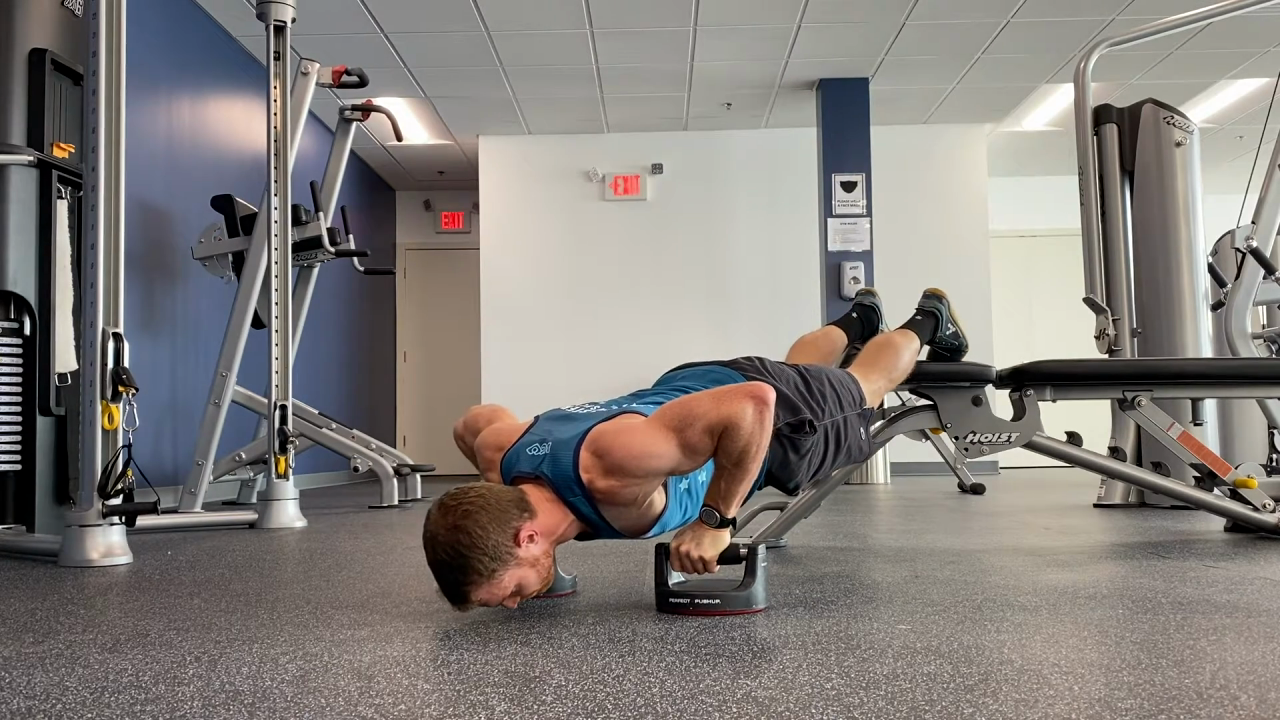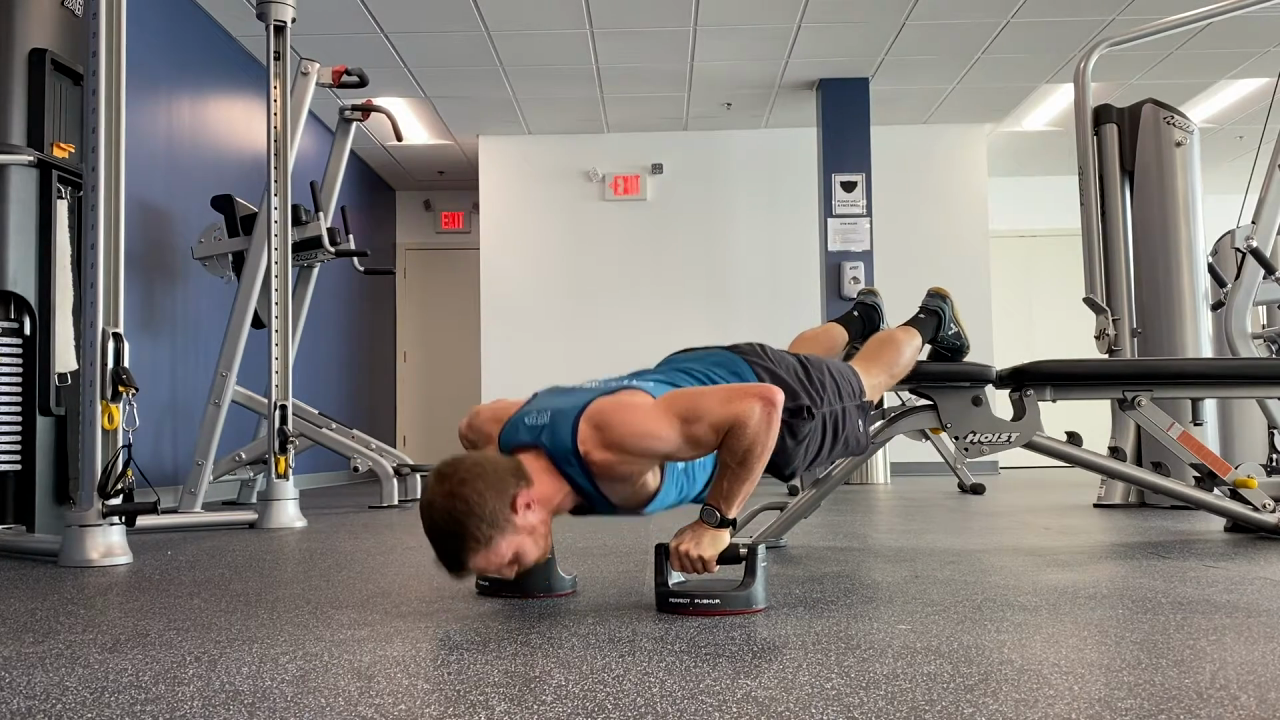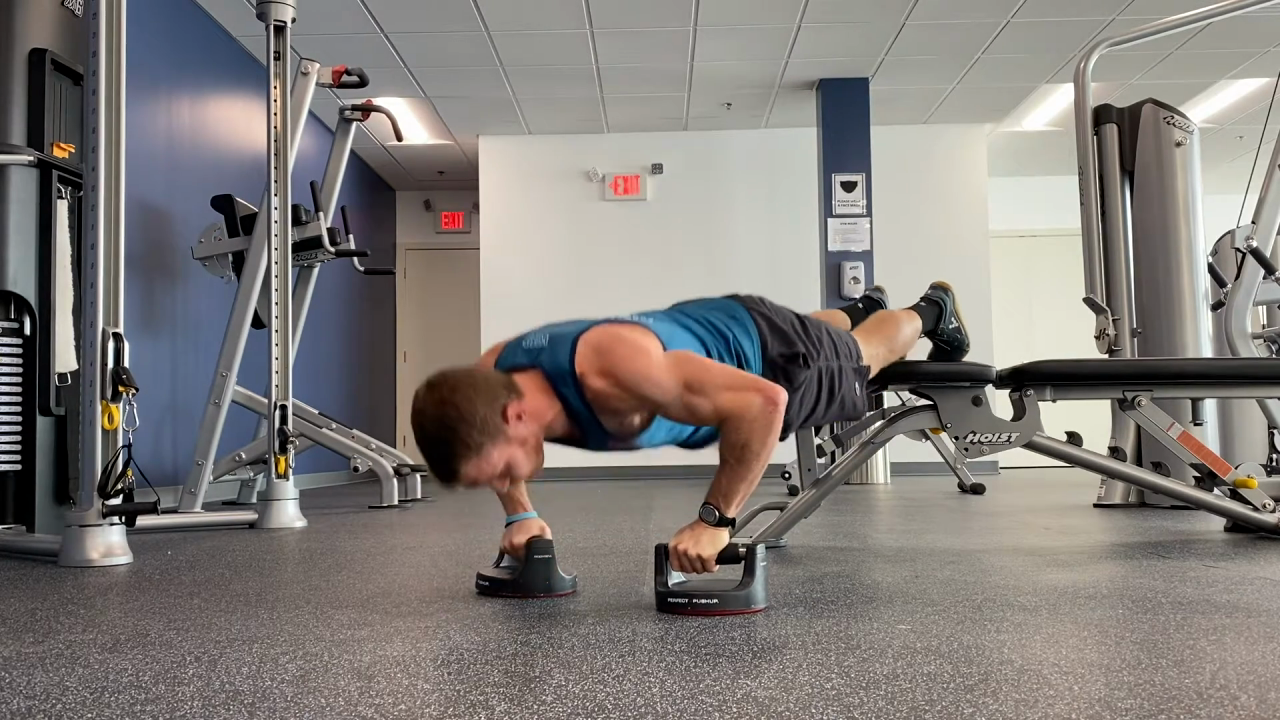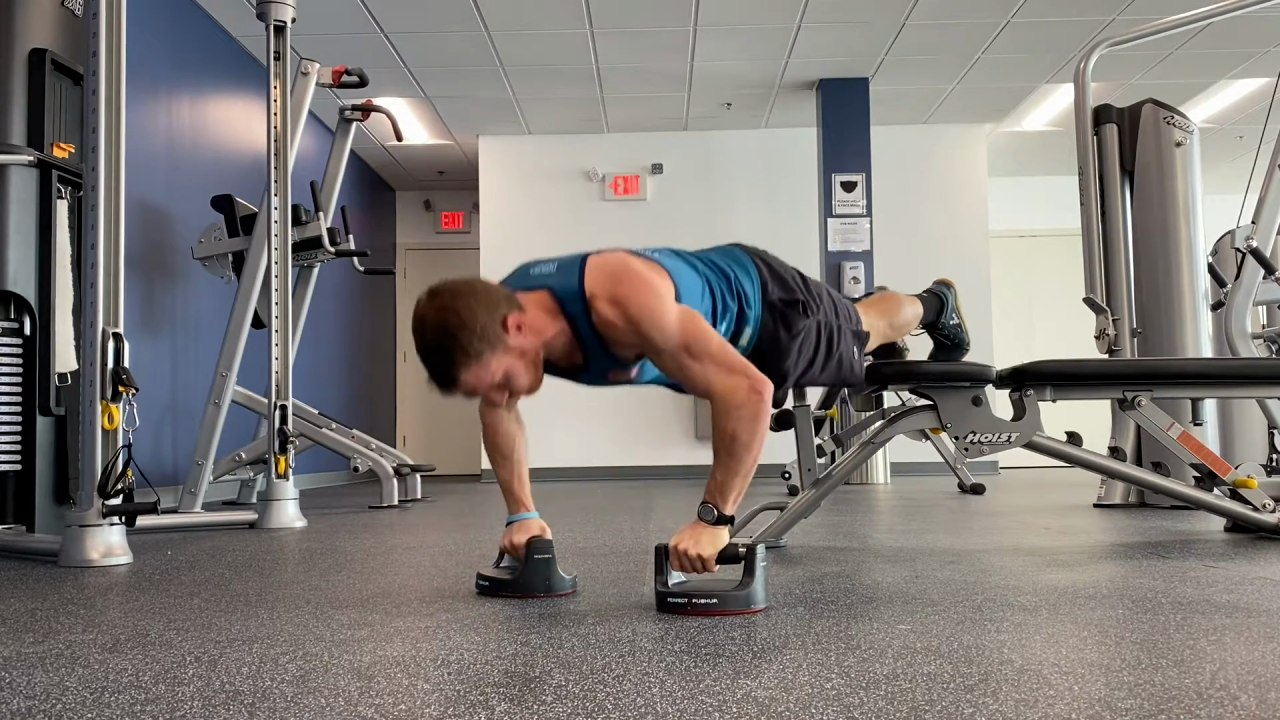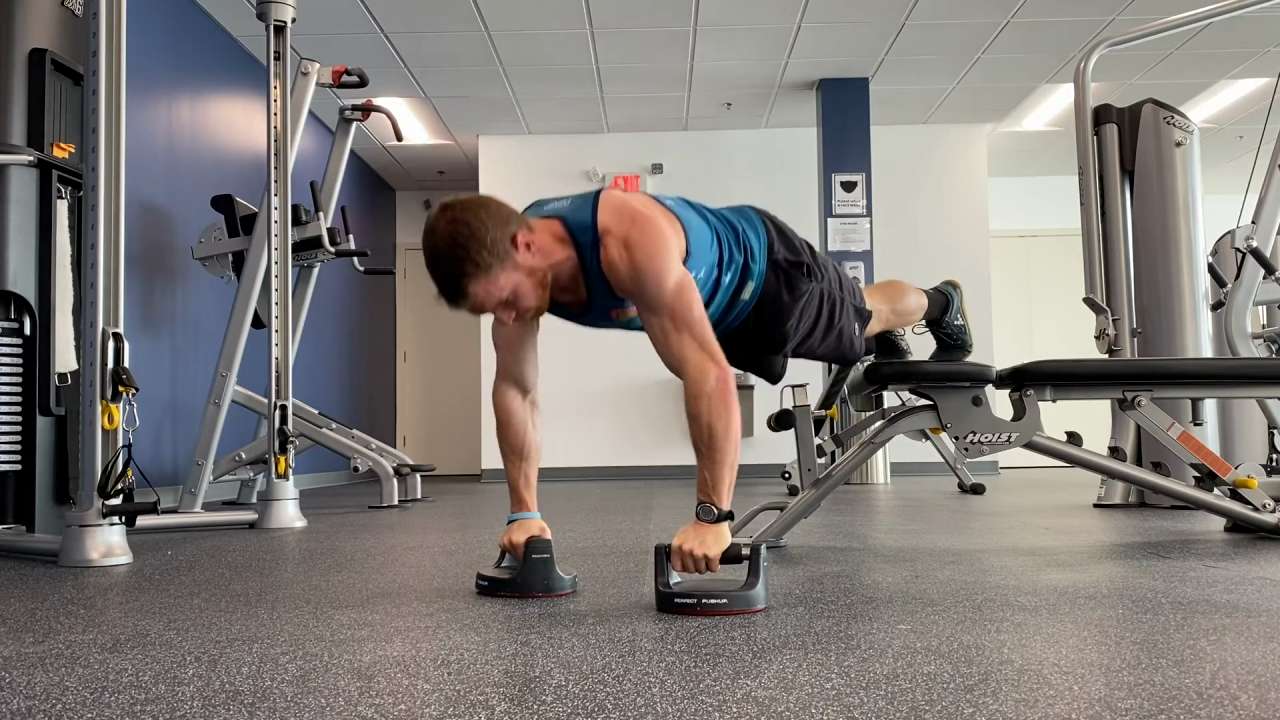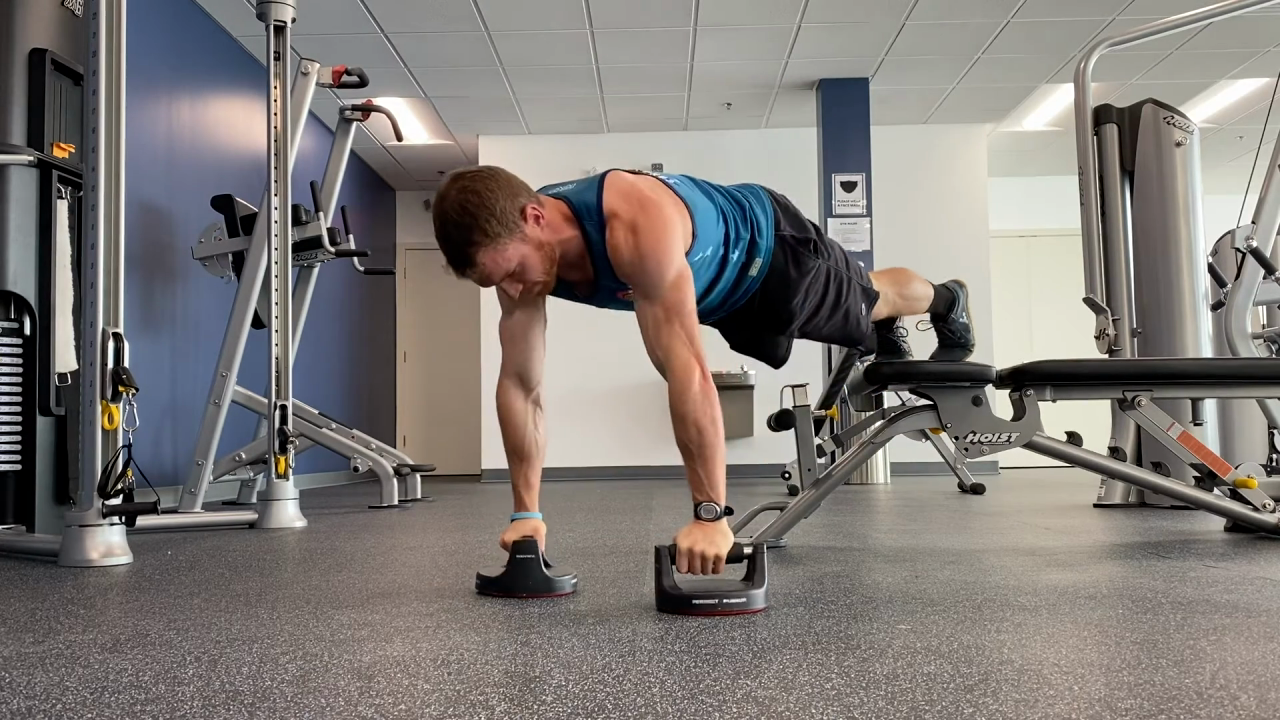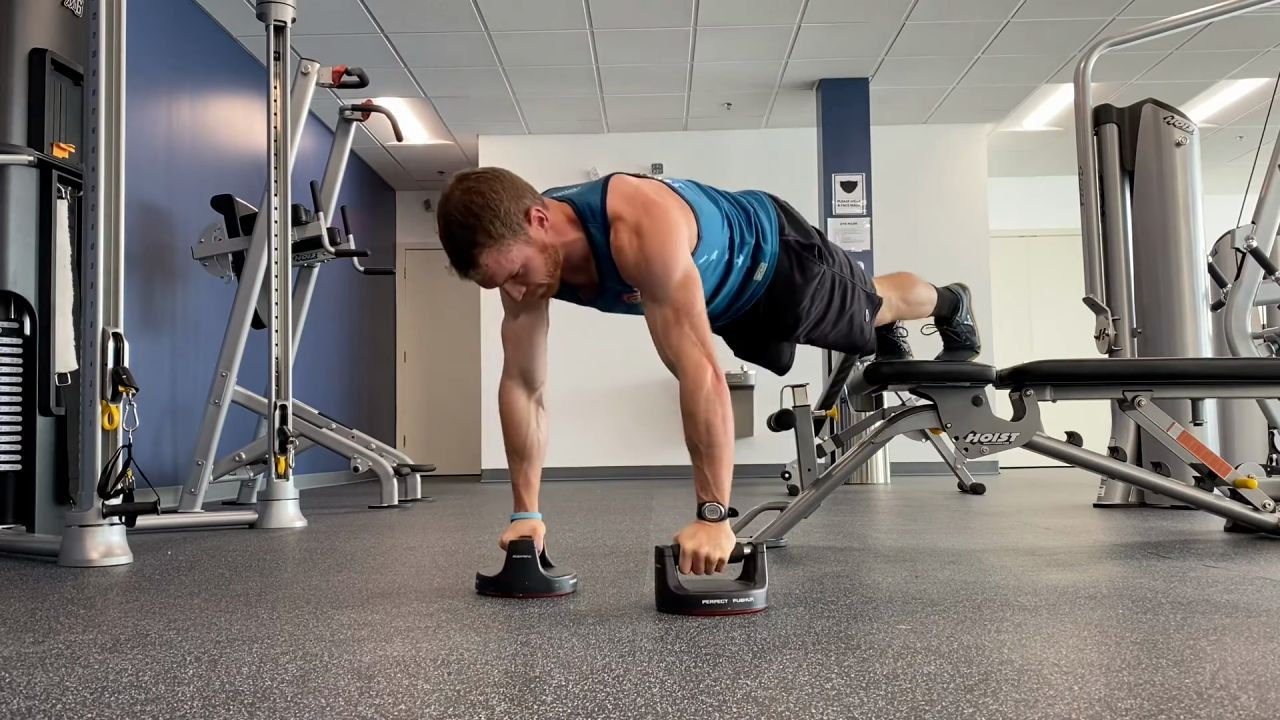
dt=0.2s
person 1, frame 1
left shoulder: (610, 467)
right shoulder: (501, 458)
left elbow: (753, 404)
right elbow: (472, 419)
left wrist: (714, 522)
left hip: (770, 415)
right hip: (689, 392)
left knee: (861, 387)
right knee: (797, 368)
left ankle: (930, 320)
right ankle: (859, 317)
person 1, frame 2
left shoulder: (609, 441)
right shoulder: (502, 440)
left elbow: (762, 406)
left wrist: (716, 521)
right wrist: (531, 533)
left hip: (767, 396)
right hip: (697, 386)
left knee: (861, 382)
right knee: (807, 357)
left ankle: (931, 318)
right ankle: (860, 316)
person 1, frame 3
left shoulder: (609, 372)
right shoulder: (497, 377)
left elbow: (766, 401)
right elbow: (480, 430)
left wrist: (714, 521)
right wrist: (521, 517)
left hip: (759, 355)
right hip: (701, 359)
left knee: (862, 357)
left ankle: (932, 311)
right ankle: (861, 307)
person 1, frame 4
left shoulder: (621, 301)
right shoulder: (501, 311)
left elbow: (751, 390)
right elbow: (499, 410)
left wrist: (714, 519)
right wrist: (522, 515)
left hip: (761, 306)
right hip: (710, 320)
left knee: (859, 336)
left ankle: (935, 306)
right ankle: (867, 295)
person 1, frame 5
left shoulder: (631, 241)
right shoulder: (511, 261)
left elbow: (712, 377)
right elbow: (513, 389)
left wrist: (712, 516)
right wrist: (525, 512)
left hip: (766, 267)
right hip: (717, 292)
left knee: (864, 316)
left ankle: (941, 306)
right ankle: (884, 342)
person 1, frame 6
left shoulder: (636, 223)
right shoulder: (517, 245)
left elbow: (688, 375)
right elbow: (518, 385)
left wrist: (711, 515)
right wrist: (526, 512)
left hip: (772, 249)
right hip: (725, 283)
left knee: (869, 299)
left ankle: (946, 303)
right ankle: (884, 334)
person 1, frame 7
left shoulder: (641, 229)
right shoulder: (522, 248)
left elbow: (700, 373)
right elbow: (521, 384)
left wrist: (713, 516)
right wrist: (526, 511)
left hip: (777, 255)
right hip: (729, 288)
left knee: (873, 306)
left ankle: (950, 305)
right ankle: (887, 341)
